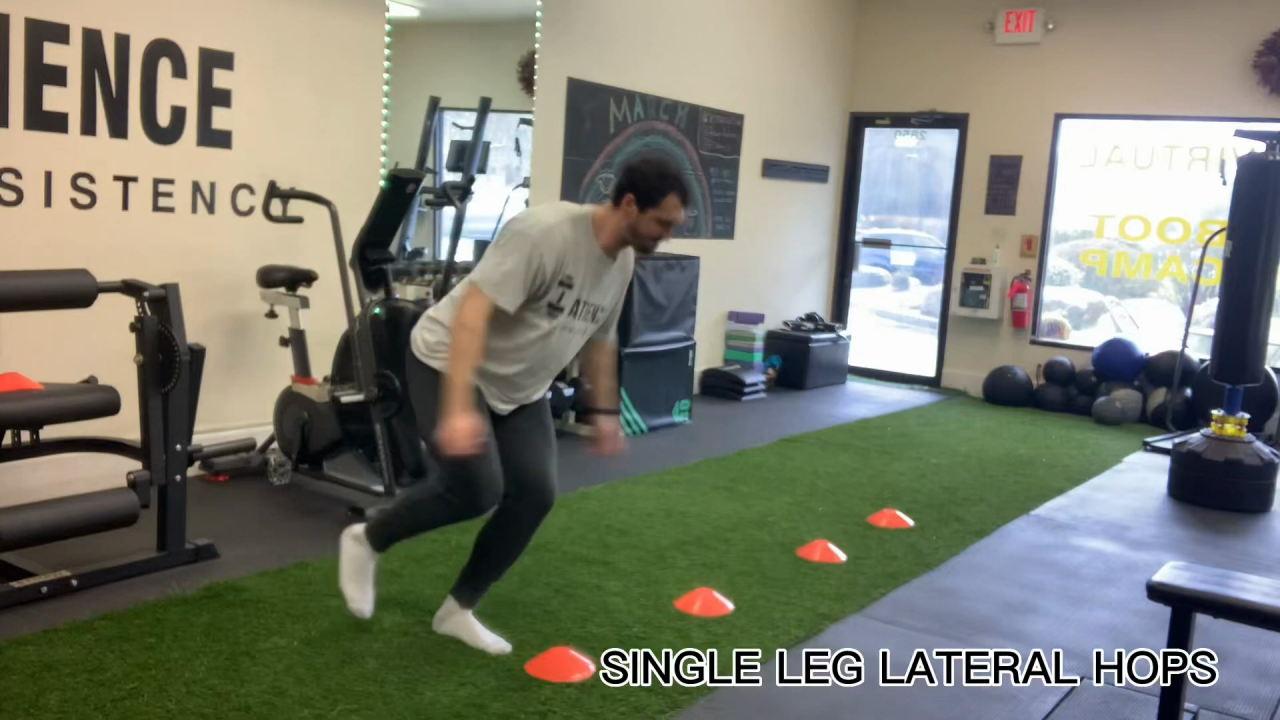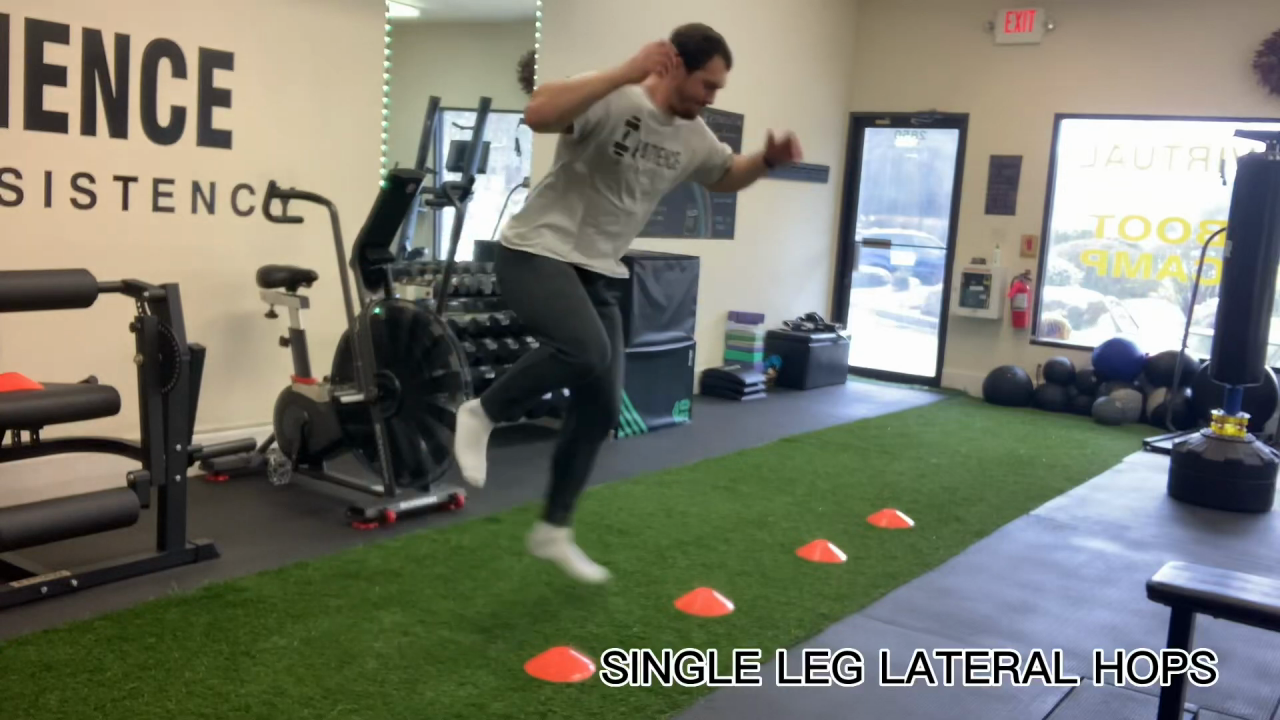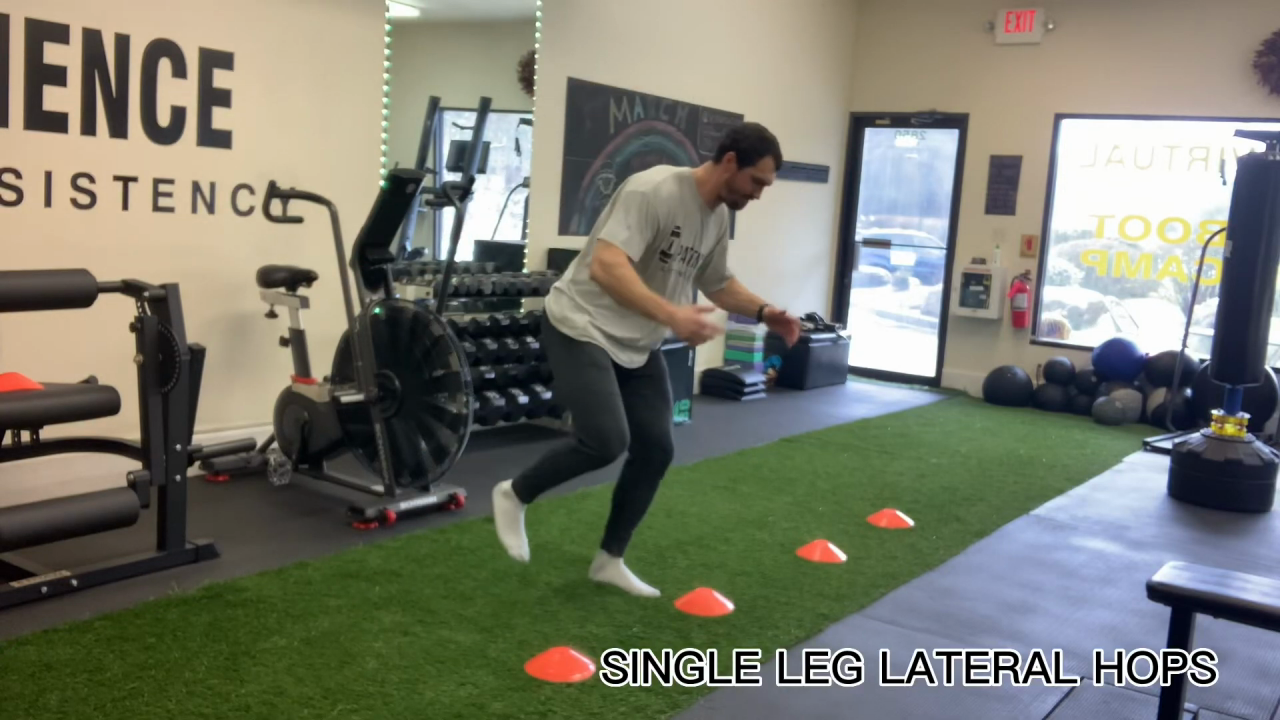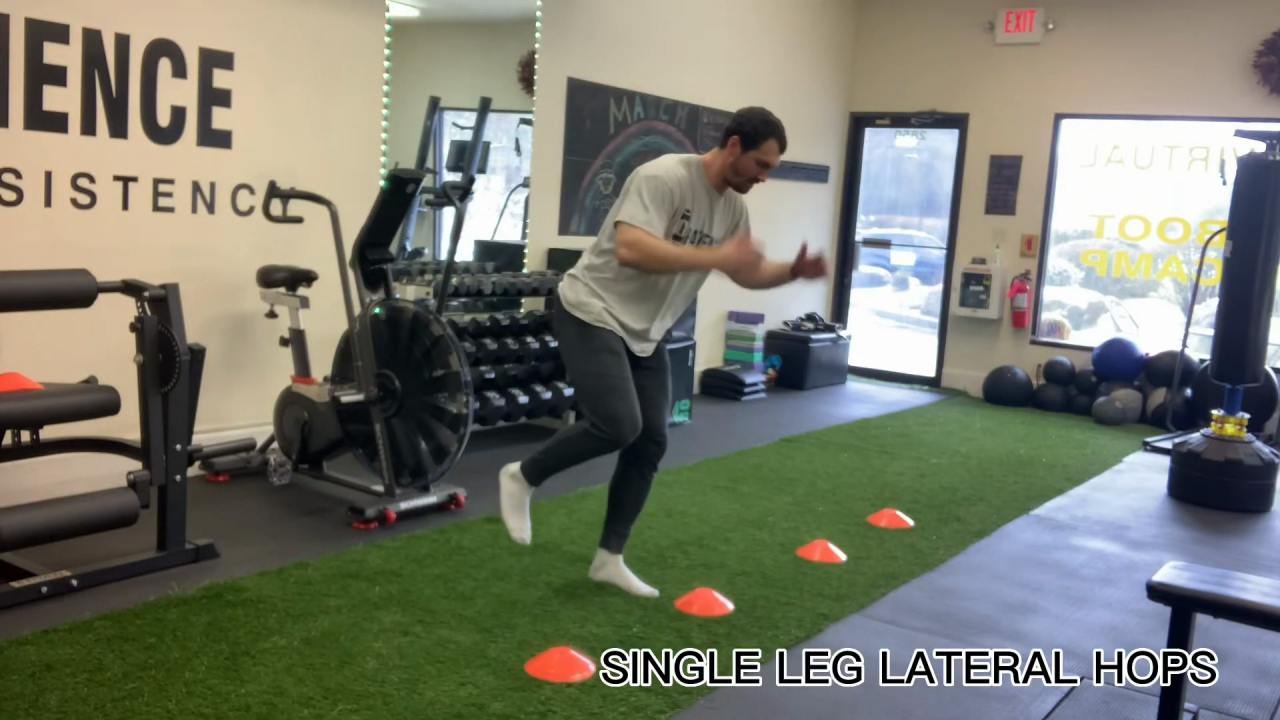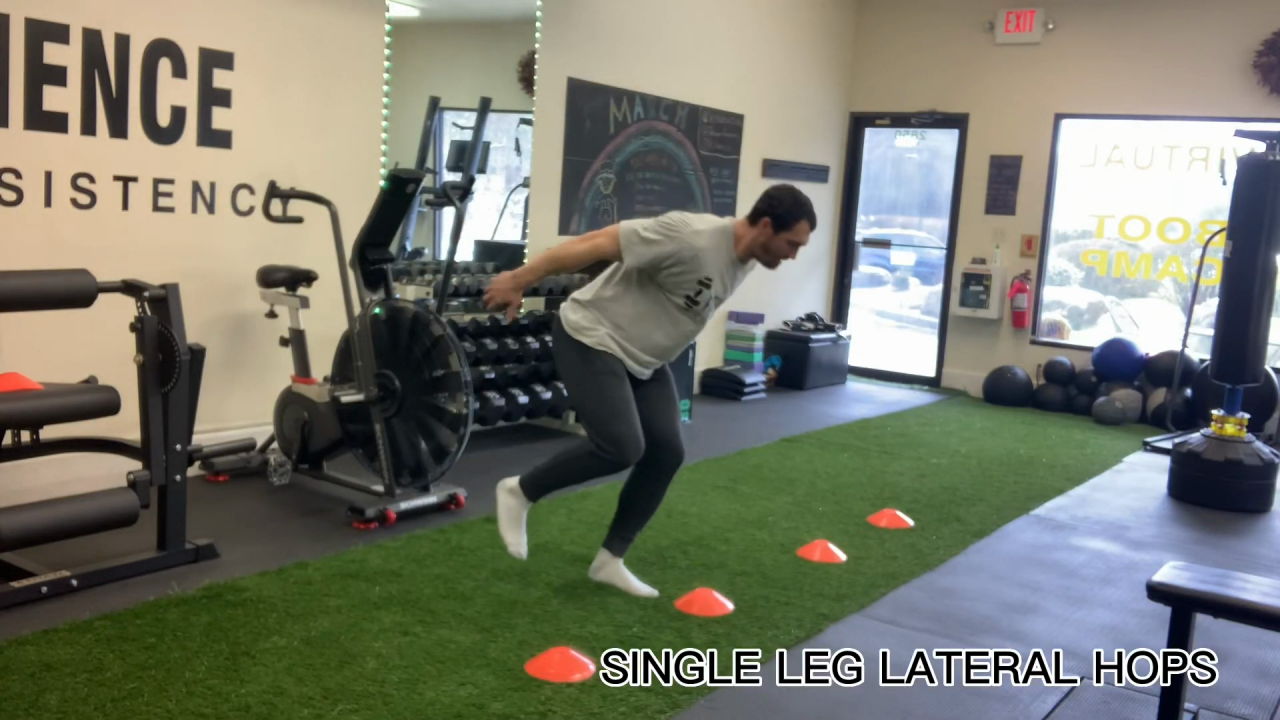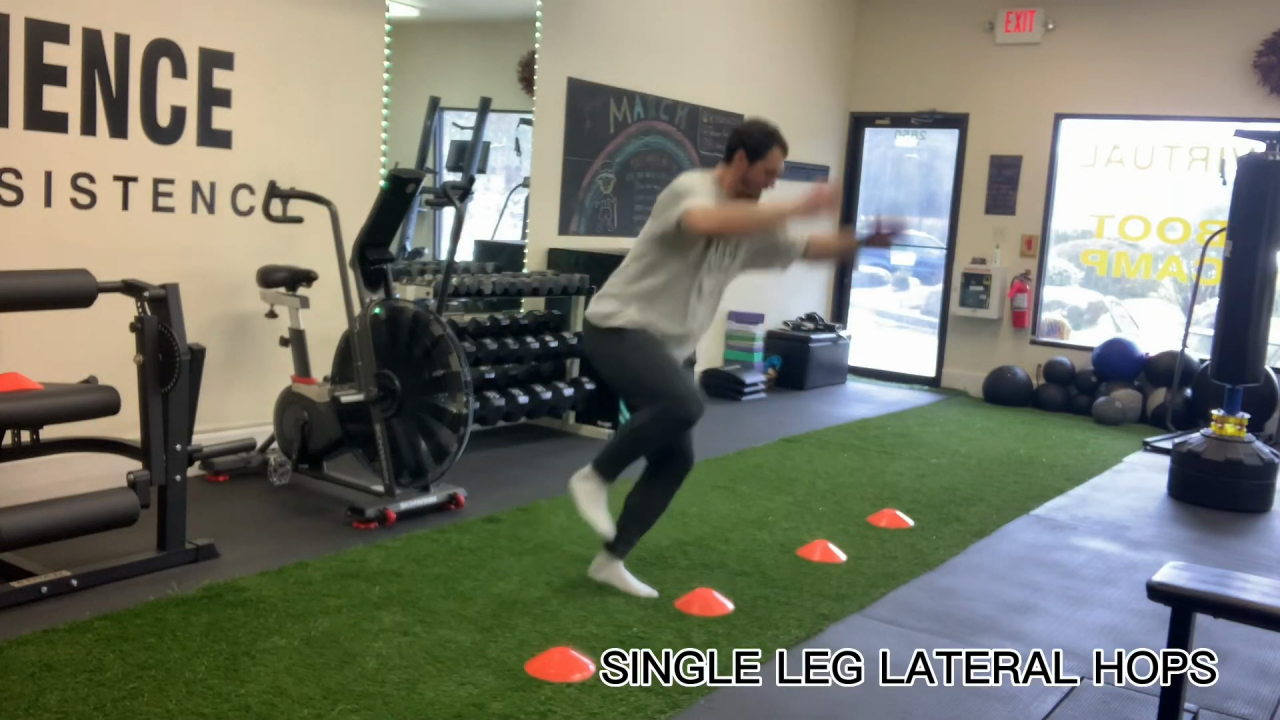
dt=0.4s
person 1, frame 1
left shoulder: (622, 262)
right shoulder: (545, 232)
left elbow: (602, 339)
right elbow: (474, 310)
left wrist: (604, 413)
right wrist: (458, 408)
left hip: (519, 387)
right hip: (445, 368)
left knee: (535, 495)
right knee: (478, 490)
left ankle: (458, 610)
right ankle: (366, 541)
person 1, frame 2
left shoulder: (690, 134)
right shoulder: (610, 95)
left elbow: (729, 174)
right elbow: (539, 111)
left wrist: (769, 160)
right wrist: (626, 72)
left hip: (597, 271)
right hip: (537, 251)
left knee: (600, 409)
right knee: (585, 351)
left ankle: (553, 531)
right ankle: (482, 414)
person 1, frame 3
left shoulder: (719, 219)
right shoulder: (652, 191)
left elbow: (719, 282)
right elbow: (604, 265)
left wrist: (766, 314)
right wrist: (669, 313)
left hip: (636, 344)
right hip: (580, 328)
left knee: (654, 452)
right knee: (605, 442)
left ankle: (610, 561)
right ankle: (514, 496)
person 1, frame 4
left shoulder: (731, 206)
right shoulder: (664, 178)
left elbow: (749, 273)
right elbow: (630, 248)
left wrist: (793, 270)
right wrist: (713, 258)
left hip: (644, 332)
right hip: (592, 314)
left knee: (649, 442)
right knee: (619, 426)
left ankle: (608, 559)
right ankle: (522, 476)
person 1, frame 5
left shoulder: (742, 264)
right shoulder: (696, 237)
right elbow: (603, 242)
right wrist: (520, 278)
left hip: (643, 355)
right hip: (592, 338)
left knee: (666, 453)
right knee: (621, 448)
left ankle: (610, 560)
right ankle: (519, 492)
person 1, frame 6
left shoulder: (748, 217)
right shoulder: (692, 191)
left elbow: (800, 251)
right elbow: (710, 226)
left wrist: (858, 243)
right wrist: (791, 210)
left hip: (665, 344)
right hip: (620, 329)
left knee: (675, 458)
right knee: (683, 407)
left ankle: (610, 560)
right ankle: (594, 476)
